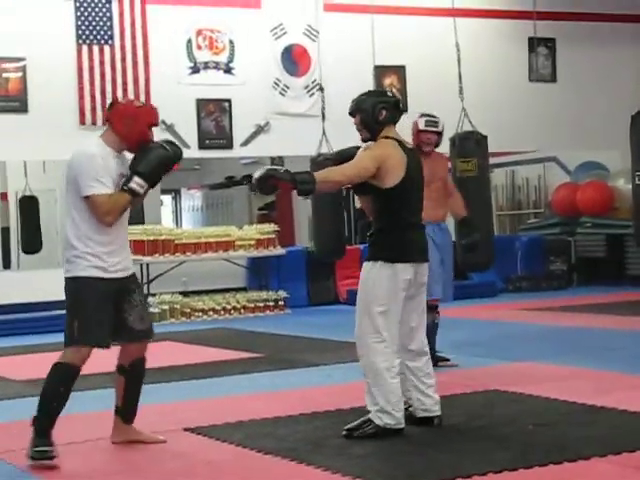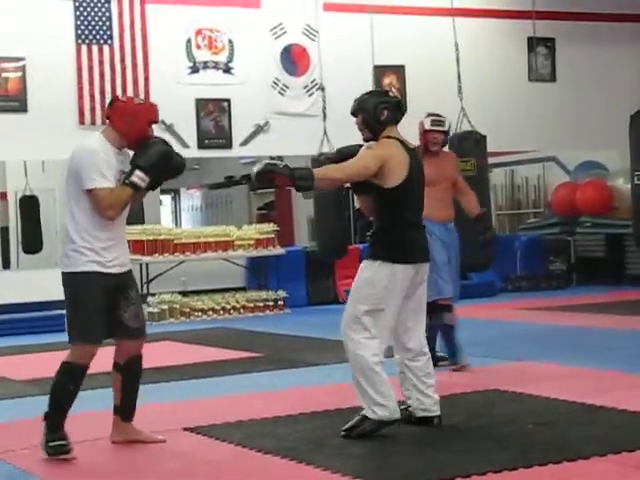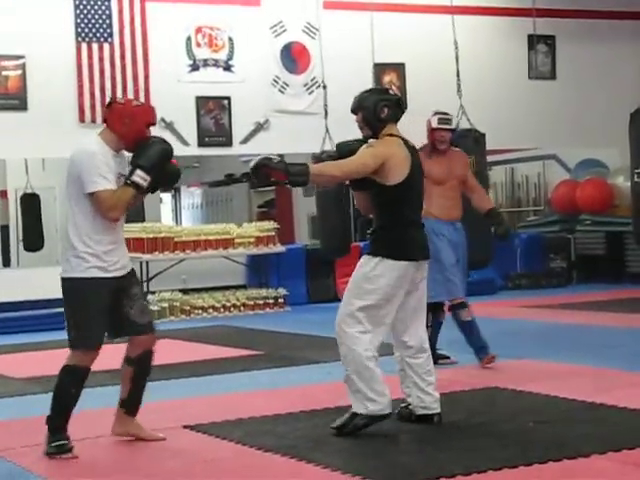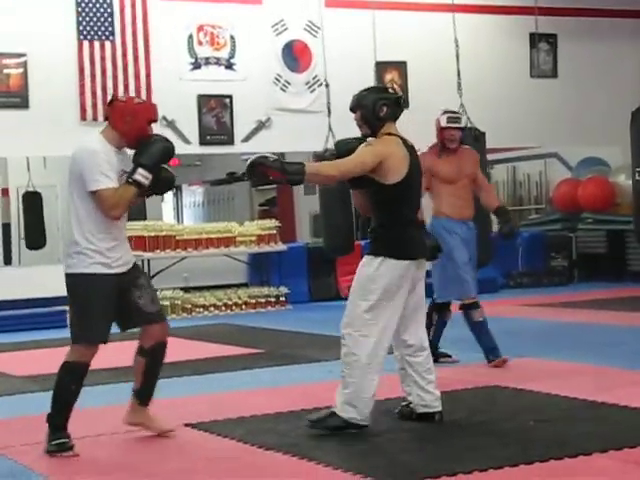
dt=0.1s
person 1, frame 1
left shoulder: (119, 159)
right shoulder: (89, 157)
right elbow: (107, 213)
left wrist: (152, 172)
right wrist: (141, 176)
left hip: (121, 270)
right hip: (88, 273)
left knee: (136, 347)
right knee: (77, 352)
left ankle: (123, 426)
right ankle: (41, 436)
person 1, frame 2
left shoulder: (119, 155)
right shoulder: (90, 152)
right elbow: (108, 207)
left wrist: (152, 176)
right wrist: (142, 171)
left hip: (117, 267)
right hip: (85, 269)
left knee: (131, 344)
right knee: (84, 349)
left ankle: (122, 424)
right ankle: (54, 431)
person 1, frame 3
left shoulder: (117, 157)
right shoulder: (89, 156)
right elbow: (110, 209)
left wrist: (150, 181)
right wrist: (142, 172)
left hip: (118, 269)
right hip: (86, 274)
left knee: (144, 339)
right knee: (85, 353)
left ankle: (125, 419)
right ankle: (56, 432)
person 1, frame 4
left shoulder: (122, 155)
right shoulder: (91, 153)
right elbow: (111, 207)
left wrist: (147, 185)
right wrist: (144, 168)
left hip: (122, 264)
right hip: (89, 269)
left knee: (156, 329)
right knee: (83, 349)
left ankle: (139, 408)
right ankle: (57, 430)
person 2, frame 1
left shoulder: (378, 152)
right shoulder: (408, 153)
left elbow: (337, 178)
left wrist: (287, 178)
right wrist: (362, 183)
left hip: (390, 257)
right hip: (415, 254)
left knee: (376, 339)
right knee: (411, 338)
left ankle: (388, 417)
right ankle: (425, 408)
person 2, frame 2
left shoulder: (381, 151)
right shoulder: (407, 151)
left elbow: (335, 175)
left wrist: (286, 174)
right wrist: (360, 178)
left hip: (389, 257)
right hip: (414, 255)
left knee: (358, 332)
right knee: (410, 336)
left ankle: (380, 408)
right ankle: (425, 407)
person 2, frame 3
left shoulder: (382, 149)
right shoulder: (406, 150)
left elbow: (334, 172)
left wrist: (283, 170)
right wrist: (359, 175)
left hip: (390, 254)
right hip: (414, 252)
left knee: (353, 326)
right knee: (411, 334)
left ankle: (370, 404)
right ankle: (425, 405)
person 2, frame 4
left shoulder: (379, 148)
right shoulder: (404, 149)
left elbow: (331, 172)
left wrist: (280, 169)
right wrist: (356, 175)
left hip: (389, 253)
right hip: (413, 251)
left knee: (361, 332)
right knee: (410, 333)
left ankle: (351, 411)
right ankle: (426, 404)
person 3, frame 1
left shoulder: (441, 160)
left elbow: (451, 195)
left wrist: (467, 226)
left hip: (441, 231)
left knee: (437, 295)
right knee: (430, 295)
left ankle: (428, 352)
person 3, frame 2
left shoulder: (449, 159)
left elbow: (464, 193)
left wrist: (483, 222)
left hip: (449, 230)
right hip: (426, 230)
left knee: (435, 295)
right knee: (442, 294)
left ankle: (428, 352)
right ankle: (454, 353)
person 3, frame 3
left shoulder: (460, 157)
right shoulder: (418, 159)
left elbow: (474, 190)
left wrist: (495, 217)
left hip: (456, 229)
right hip: (434, 230)
left knee: (438, 295)
right knee: (454, 294)
left ankle: (428, 349)
right ankle: (480, 350)
person 3, frame 4
left shoulder: (470, 155)
right shoulder: (427, 160)
left elbow: (484, 188)
left wrist: (504, 215)
left hip: (467, 227)
right hip: (445, 228)
left knee: (445, 294)
right knee: (467, 293)
left ankle: (431, 348)
right ankle: (491, 352)
